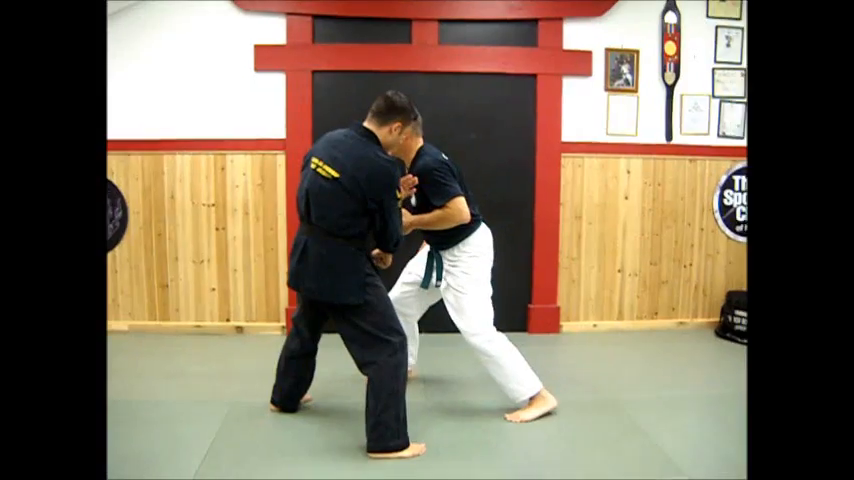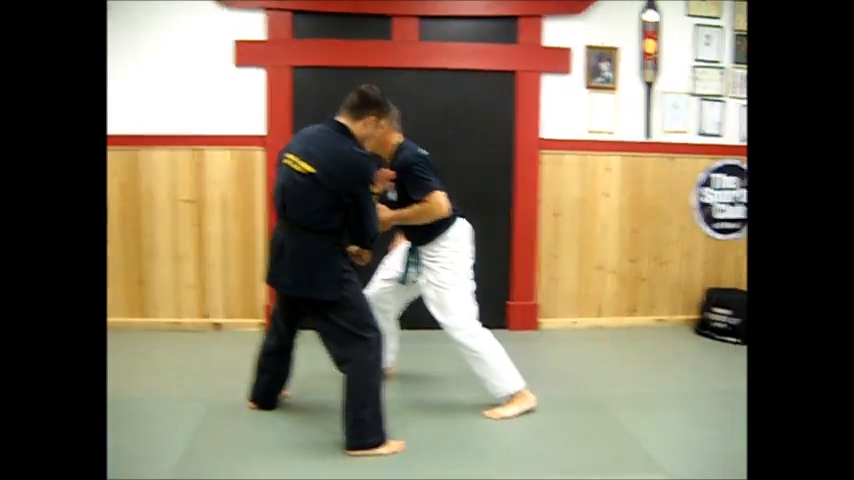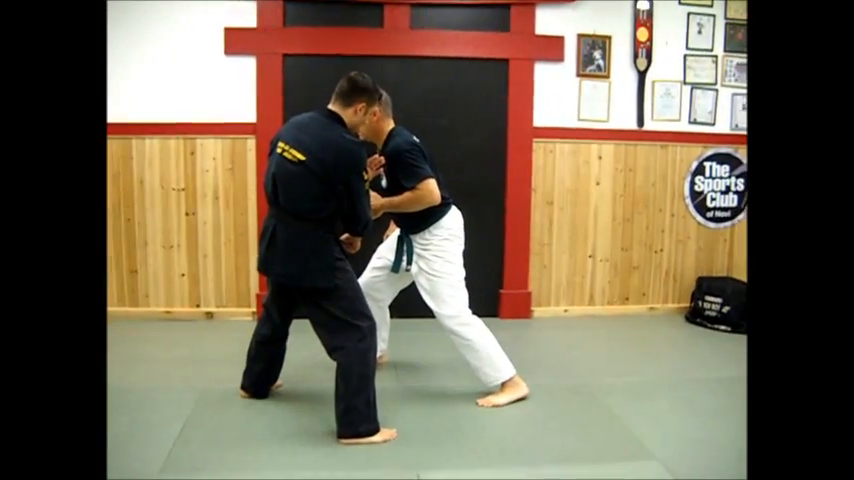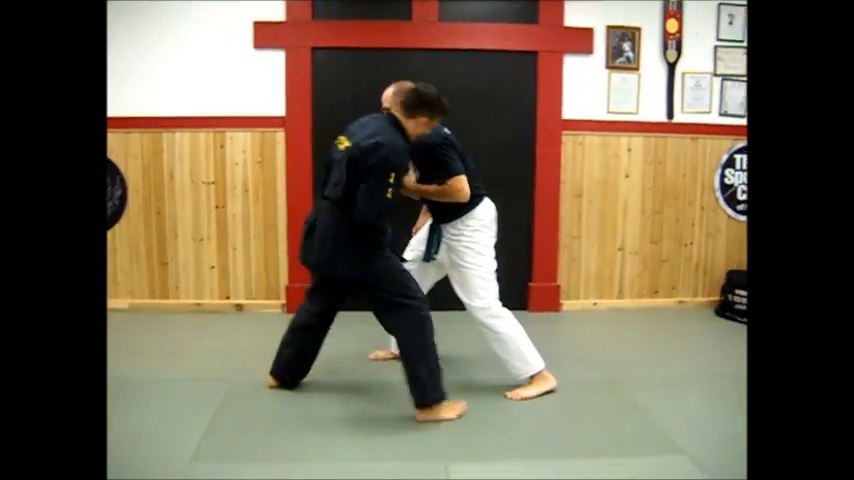
dt=0.5s
person 1, frame 1
left shoulder: (327, 141)
right shoulder: (382, 166)
right elbow: (389, 234)
right wrist: (386, 253)
left hip: (308, 253)
right hip: (343, 263)
left knee: (305, 328)
right knee: (388, 346)
left ankle: (284, 397)
right ankle: (387, 440)
person 1, frame 2
left shoulder: (302, 137)
right shoulder: (356, 161)
right elbow: (364, 229)
right wrist: (363, 249)
left hip: (285, 249)
right hip: (319, 259)
left knee: (283, 324)
right knee: (363, 342)
left ankle: (264, 394)
right ankle: (365, 437)
person 1, frame 3
left shoulder: (292, 126)
right shoulder: (347, 148)
right elbow: (357, 217)
right wrist: (354, 236)
left hip: (277, 239)
right hip: (312, 248)
left knee: (275, 315)
right knee: (356, 331)
left ankle: (255, 383)
right ankle: (357, 426)
person 1, frame 4
left shoulder: (362, 126)
right shoulder: (393, 150)
right elbow: (370, 217)
right wrist: (382, 235)
left hip: (325, 232)
right hip: (353, 240)
left knee: (318, 305)
right knee: (411, 311)
left ankle: (284, 373)
right ankle: (430, 400)
person 2, frame 1
left shoulder: (429, 165)
right shoulder: (418, 162)
left elbow: (460, 213)
left wrist: (412, 222)
right wrist: (427, 235)
left hip: (465, 252)
right hip: (440, 250)
left knee: (477, 330)
right knee: (398, 304)
left ankle: (537, 396)
person 2, frame 2
left shoulder: (408, 160)
right shoulder: (396, 158)
left elbow: (440, 207)
left wrist: (392, 218)
right wrist: (403, 232)
left hip: (444, 247)
right hip: (418, 245)
left knee: (461, 325)
right knee: (377, 299)
left ankle: (518, 394)
right ankle: (381, 363)
person 2, frame 3
left shoulder: (400, 147)
right shoulder: (389, 145)
left elbow: (431, 195)
left wrist: (383, 205)
right wrist: (397, 218)
left hip: (436, 235)
right hip: (410, 234)
left knee: (453, 313)
right knee: (370, 288)
left ankle: (510, 383)
right ankle: (374, 352)
person 2, frame 4
left shoulder: (431, 141)
right shoulder: (421, 138)
left elbow: (461, 191)
left wrist: (414, 188)
right wrist: (424, 217)
left hip: (469, 224)
right hip: (443, 223)
left knee: (482, 305)
left ankle: (539, 376)
right ankle: (402, 347)
